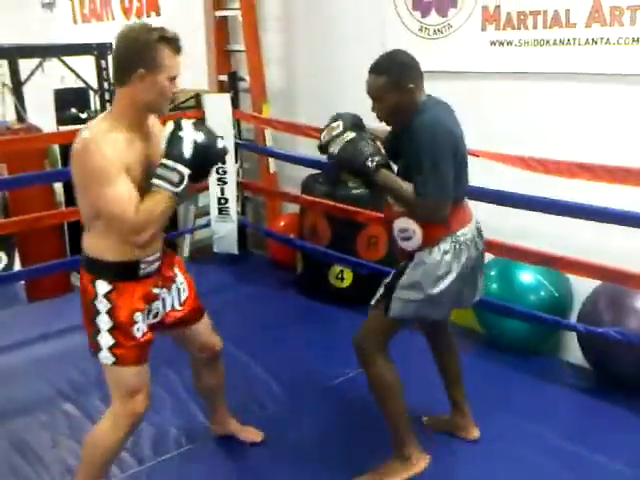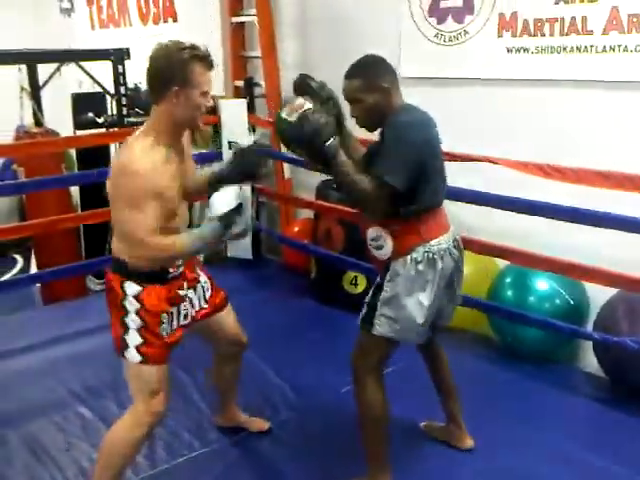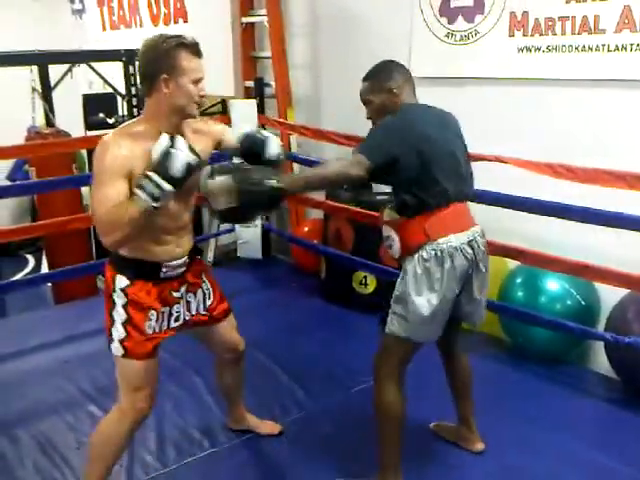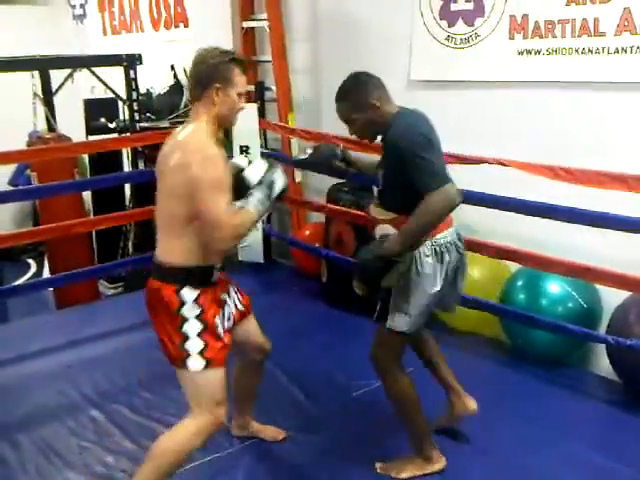
dt=0.7s
person 1, frame 1
left shoulder: (153, 126)
right shoulder: (96, 146)
left elbow: (175, 189)
right elbow: (137, 233)
left wrist: (197, 163)
right wrist: (173, 169)
left hip: (161, 271)
right hip: (115, 287)
left knee: (208, 348)
right knee: (131, 405)
left ankle: (222, 420)
person 1, frame 2
left shoulder: (178, 135)
right shoulder: (137, 164)
right elbow: (145, 250)
left wrist: (227, 171)
right wrist: (209, 231)
left hip: (181, 274)
right hip: (142, 287)
left knee: (233, 340)
right knee: (151, 407)
left ankle: (228, 412)
person 1, frame 3
left shoulder: (200, 130)
right shoulder: (116, 147)
left elbow: (258, 148)
right elbow: (110, 235)
left wrist: (257, 144)
right wrist: (159, 180)
left hip: (188, 271)
right hip: (137, 282)
left knee: (232, 347)
right knee: (135, 404)
left ankle: (238, 416)
person 1, frame 4
left shoulder: (182, 140)
right shoulder: (204, 153)
right elbow: (223, 236)
left wrist: (245, 185)
right wrist: (263, 195)
left hip: (205, 282)
right hip: (184, 292)
left knee: (256, 348)
right knee: (208, 415)
left ankle: (244, 422)
person 2, frame 1
left shoulder: (431, 128)
right shoulder: (428, 111)
left elbow: (436, 209)
right elbow: (396, 147)
left wrist: (374, 170)
right wrist: (358, 132)
left hip: (437, 252)
right hip: (459, 240)
left knee: (369, 344)
right knee: (434, 326)
right ankle: (462, 418)
person 2, frame 2
left shoulder: (404, 130)
right shoulder: (408, 121)
left elbow: (371, 198)
right elbow: (367, 167)
left wrist: (326, 149)
right wrist: (334, 125)
left hip: (413, 261)
right hip: (436, 249)
left knee: (365, 364)
right knee: (425, 338)
right ankle: (456, 428)
person 2, frame 3
left shoulder: (398, 126)
right shoulder: (444, 120)
left elbow: (353, 169)
left wrist: (278, 185)
left hip: (435, 256)
right hip: (467, 242)
left knee: (388, 368)
right knee: (447, 341)
right ankle: (466, 431)
person 2, frame 4
left shoulder: (403, 134)
right shoulder: (408, 122)
left elbow: (446, 196)
left wrist: (390, 249)
right wrist: (346, 159)
left hip: (424, 254)
right hip: (434, 247)
left knee: (385, 355)
right knee: (408, 327)
right ankle: (458, 397)
